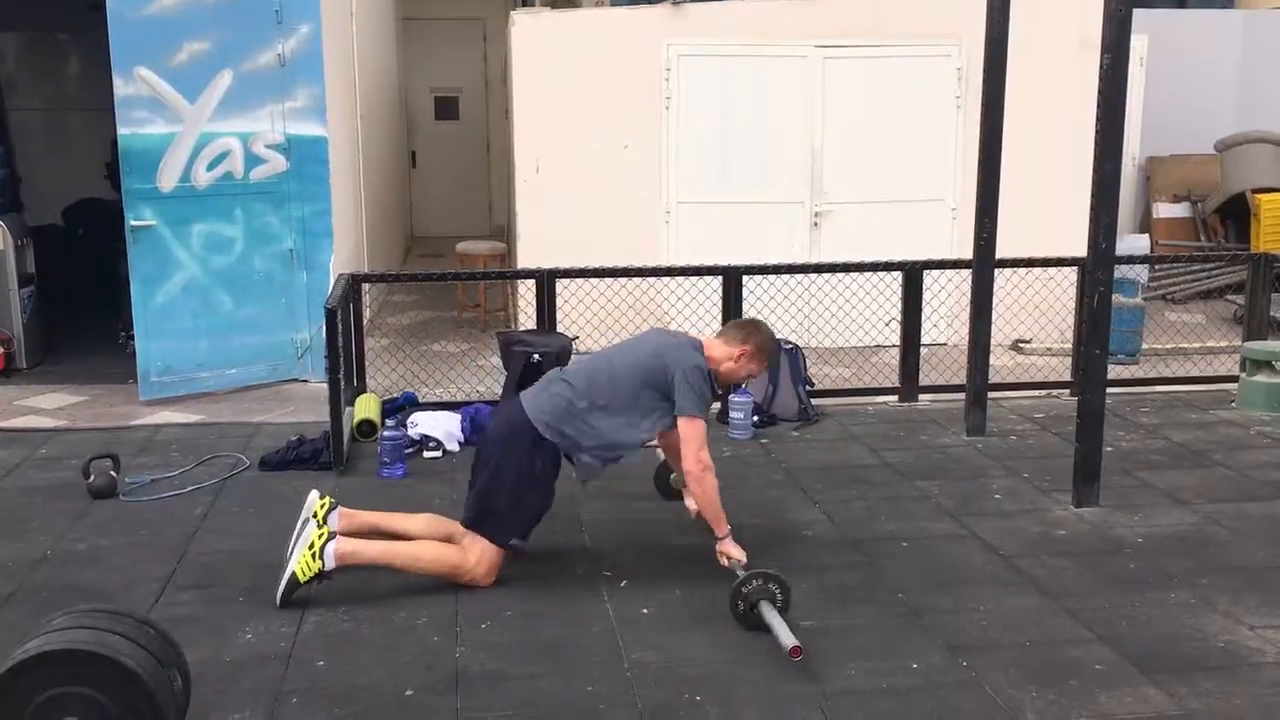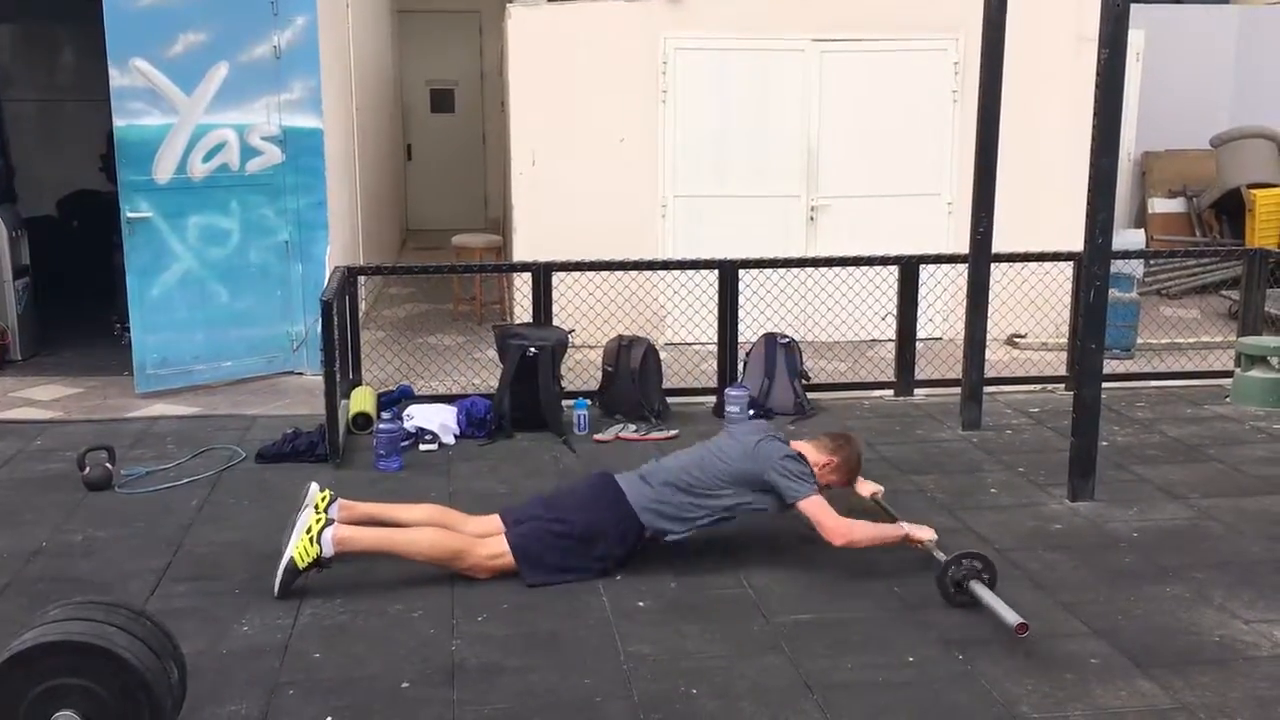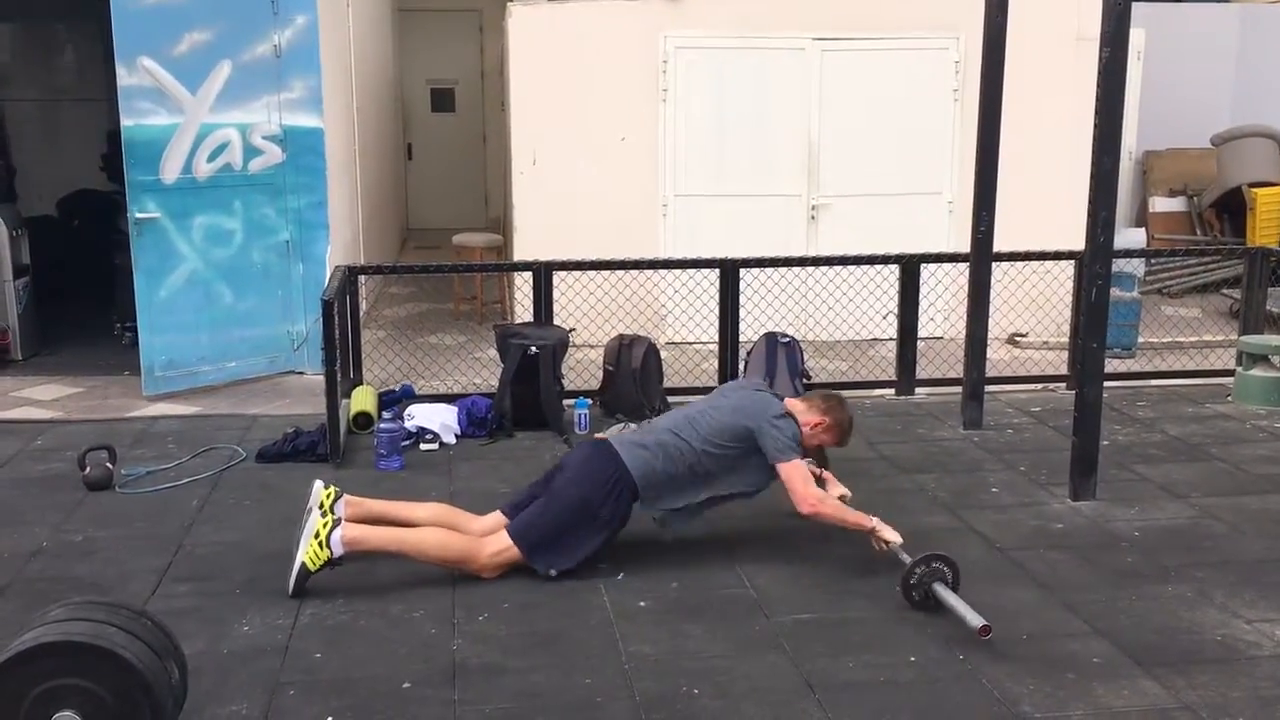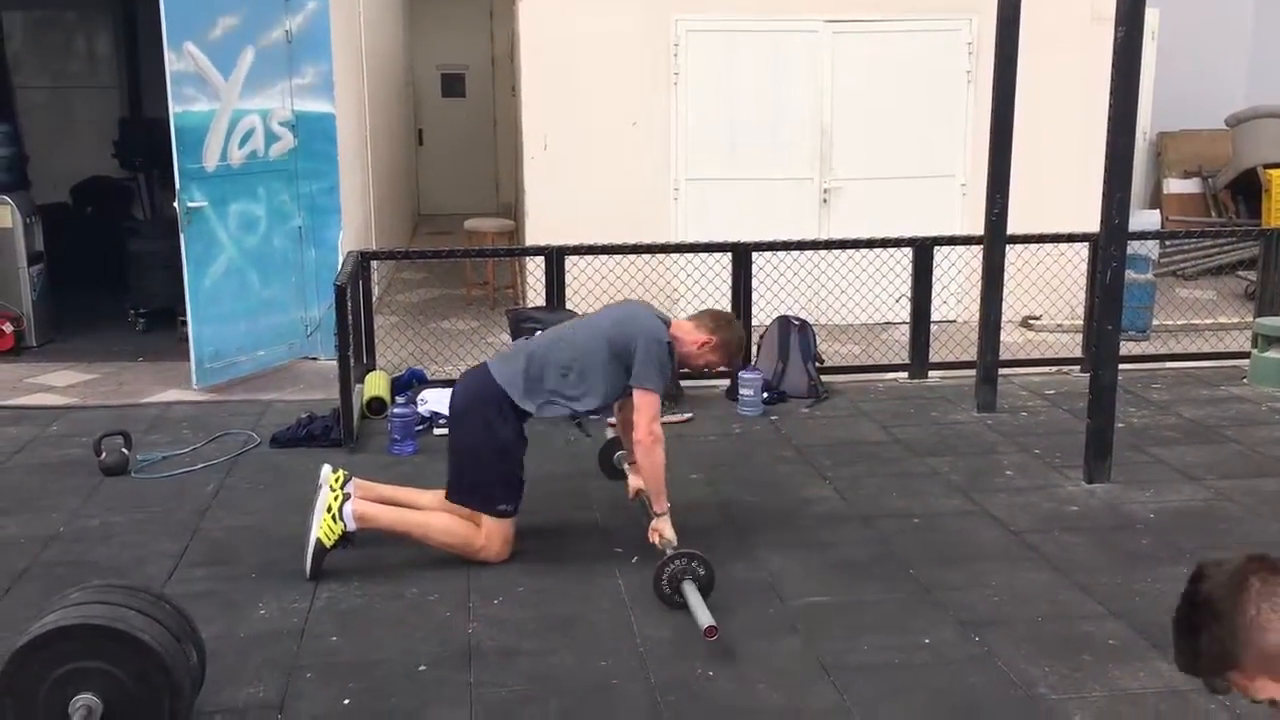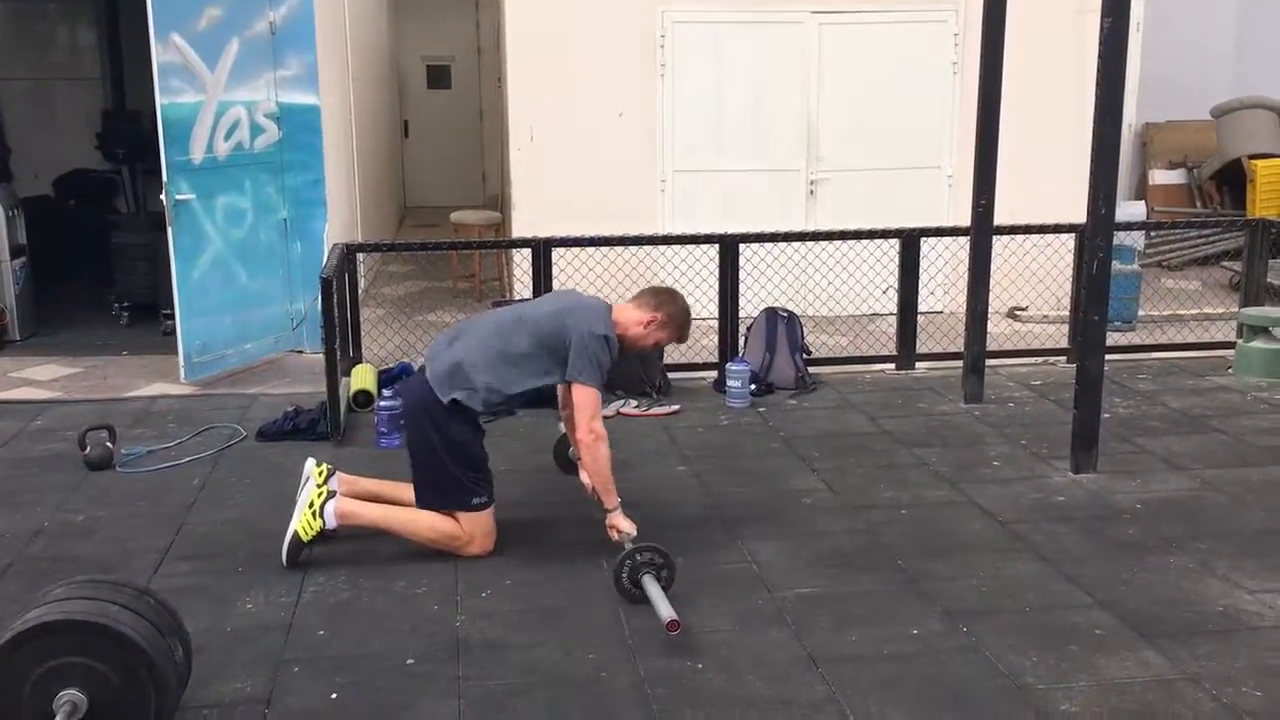
dt=1s
person 1, frame 1
left shoulder: (677, 349)
right shoulder: (695, 368)
left elbow: (667, 427)
right elbow: (697, 462)
left wrist: (688, 493)
right wrist: (723, 536)
left hip: (519, 419)
right hip: (533, 435)
left knee: (467, 535)
right knee: (476, 567)
left ankle: (335, 517)
right ankle: (334, 550)
person 1, frame 2
left shoulder: (765, 433)
right shoulder: (785, 464)
right elbow: (838, 534)
left wrist: (853, 482)
right wrist: (907, 531)
left hip: (604, 491)
right hip: (615, 523)
left knee: (474, 524)
right knee: (480, 557)
left ankle: (337, 508)
right ankle: (333, 538)
person 1, frame 3
left shoulder: (756, 392)
right shoulder: (778, 422)
right elbow: (808, 504)
left wrist: (818, 471)
right wrist: (871, 524)
left hip: (598, 457)
right hip: (613, 482)
left knee: (478, 526)
right knee: (486, 556)
left ankle: (342, 505)
right ankle: (341, 537)
person 1, frame 4
left shoulder: (645, 322)
right shoulder: (656, 343)
left elbow: (625, 403)
right elbow: (648, 434)
left wrist: (633, 467)
right wrist: (661, 513)
left hip: (486, 389)
right hip: (495, 403)
left knee: (473, 511)
right knee: (490, 544)
left ankle: (349, 488)
right ankle: (353, 513)
person 1, frame 5
left shoulder: (586, 312)
right shoulder: (595, 333)
left elbow: (568, 399)
right elbow: (590, 431)
left wrist: (582, 462)
right wrist: (613, 509)
left hip: (435, 387)
right hip: (446, 400)
left knee: (447, 502)
right knee: (474, 538)
left ankle: (332, 483)
right ankle: (334, 509)
